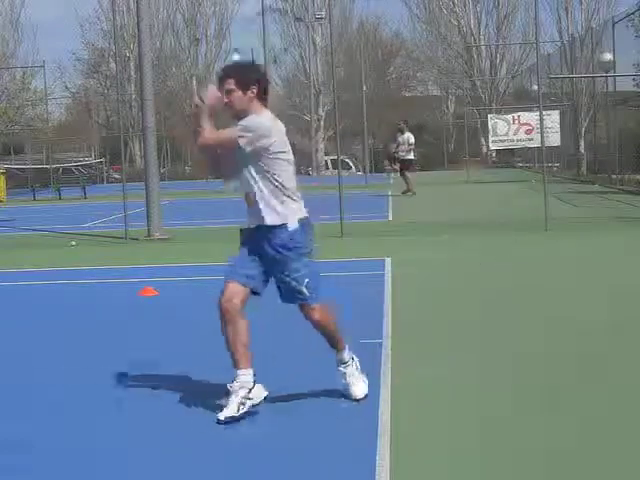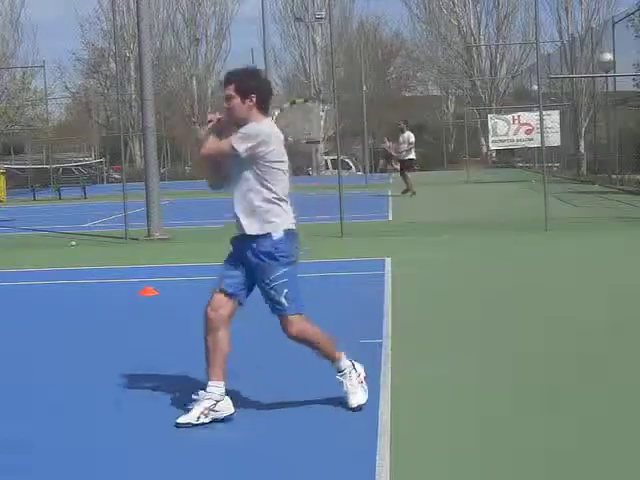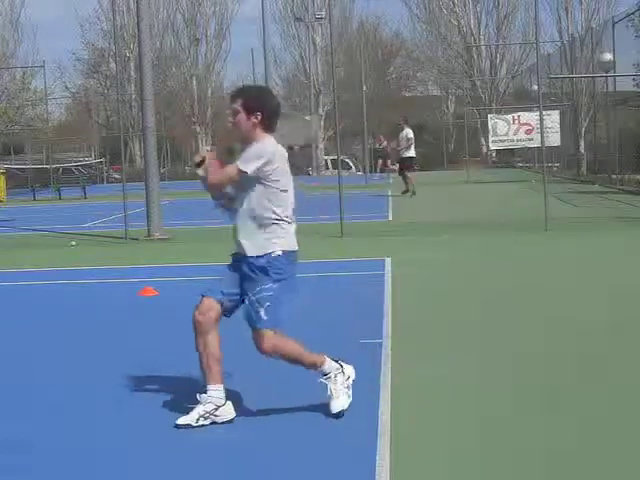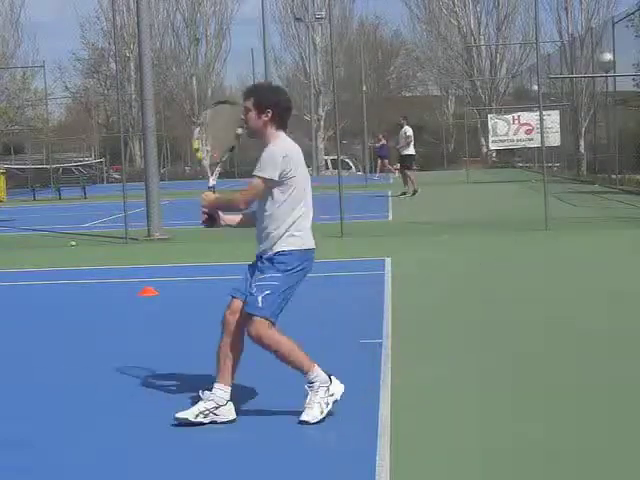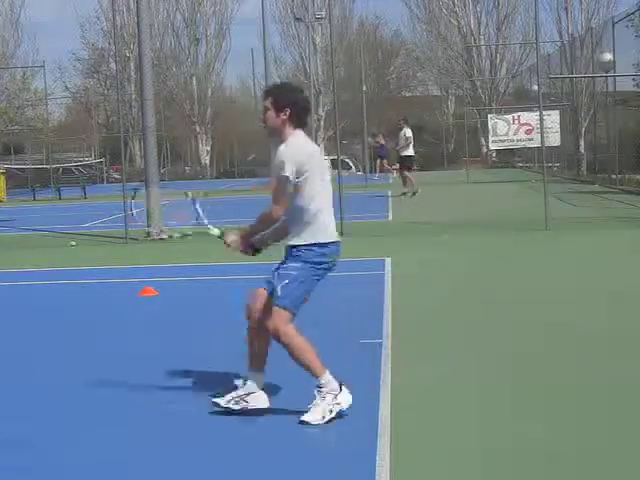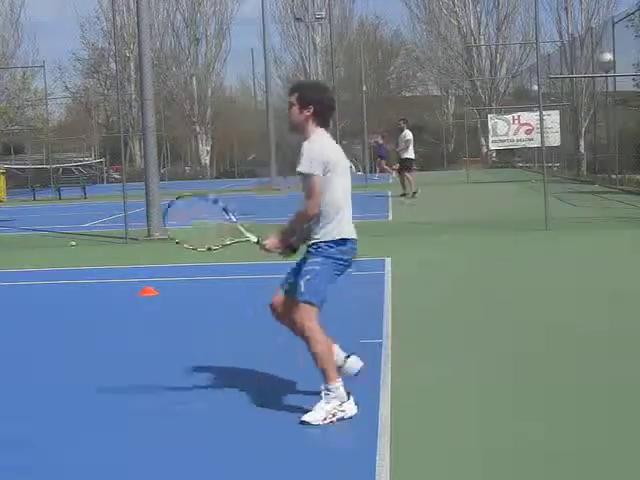
dt=0.1s
person 1, frame 1
left shoulder: (262, 125)
right shoulder: (248, 129)
left elbow: (206, 143)
right elbow: (217, 162)
left wrist: (204, 111)
right wrist: (205, 110)
left hip: (286, 231)
right hip: (258, 232)
left knee: (312, 310)
right knee: (229, 301)
left ankle: (348, 364)
right ankle: (245, 383)
person 1, frame 2
left shoulder: (261, 132)
right shoulder: (244, 136)
left elbow: (206, 154)
right elbow: (215, 173)
left wrist: (214, 130)
right wrist: (218, 126)
left hip: (273, 241)
right hip: (247, 240)
left knee: (293, 325)
right knee: (216, 311)
left ankle: (347, 370)
right ankle: (215, 397)
person 1, frame 3
left shoulder: (265, 151)
right shoulder: (254, 153)
left elbow: (214, 181)
right elbow: (232, 199)
left wrist: (210, 158)
right wrist: (213, 166)
left hip: (271, 259)
right hip: (247, 257)
left knee: (267, 342)
right knee: (204, 316)
left ankle: (335, 371)
right ankle: (216, 400)
person 1, frame 4
left shoulder: (280, 150)
right shoulder: (275, 151)
left elbow: (244, 199)
left wrist: (214, 201)
right wrist: (225, 217)
left hip: (290, 253)
right hip: (272, 253)
left knee: (258, 328)
right knee: (232, 318)
left ankle: (321, 383)
right ankle: (220, 399)
person 1, frame 5
left shoulder: (290, 150)
right shoulder: (303, 148)
left elbow: (278, 210)
left wrist: (243, 236)
right wrist: (258, 240)
left hip: (313, 248)
right hip: (306, 246)
left knee: (277, 322)
right knee: (257, 309)
left ankle: (331, 392)
right ankle: (253, 388)
person 1, frame 6
left shoulder: (313, 147)
right shoulder: (326, 146)
left elbow: (312, 208)
left wrist: (281, 238)
right wrist: (292, 239)
left hip: (332, 245)
right hip: (326, 244)
left knee: (304, 317)
right knee: (280, 305)
left ankle: (337, 397)
right ankle: (338, 358)
